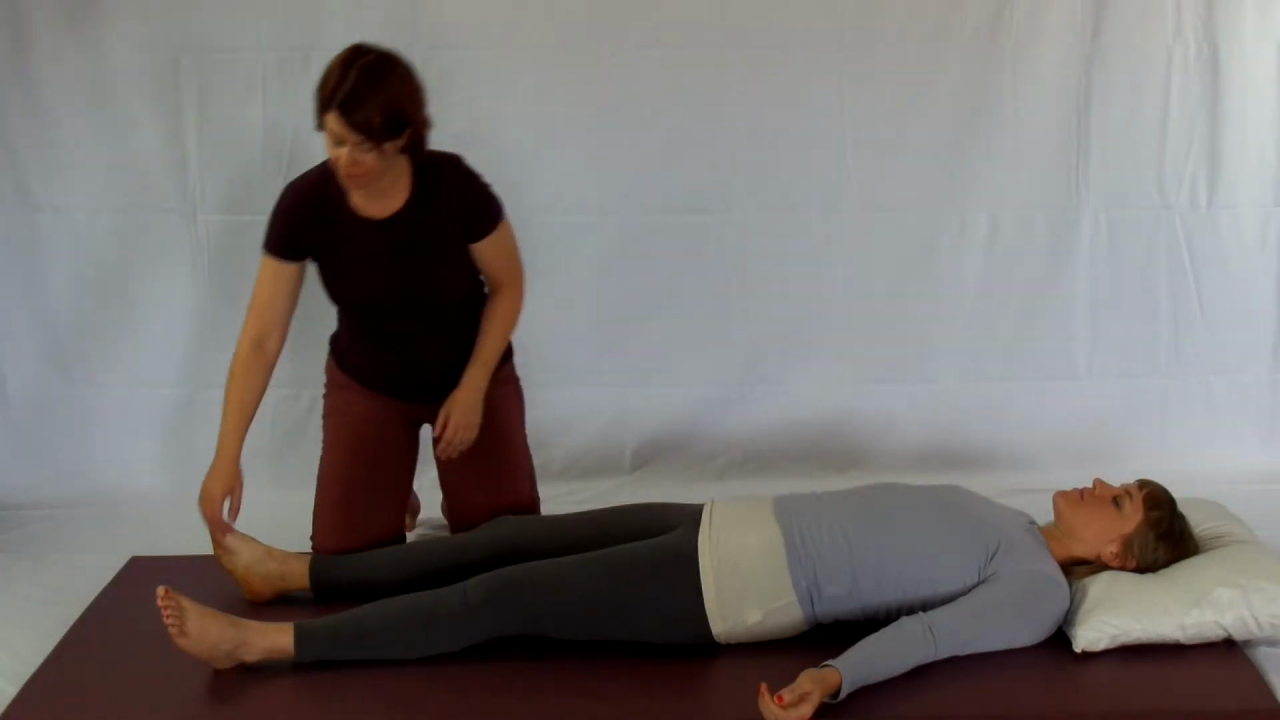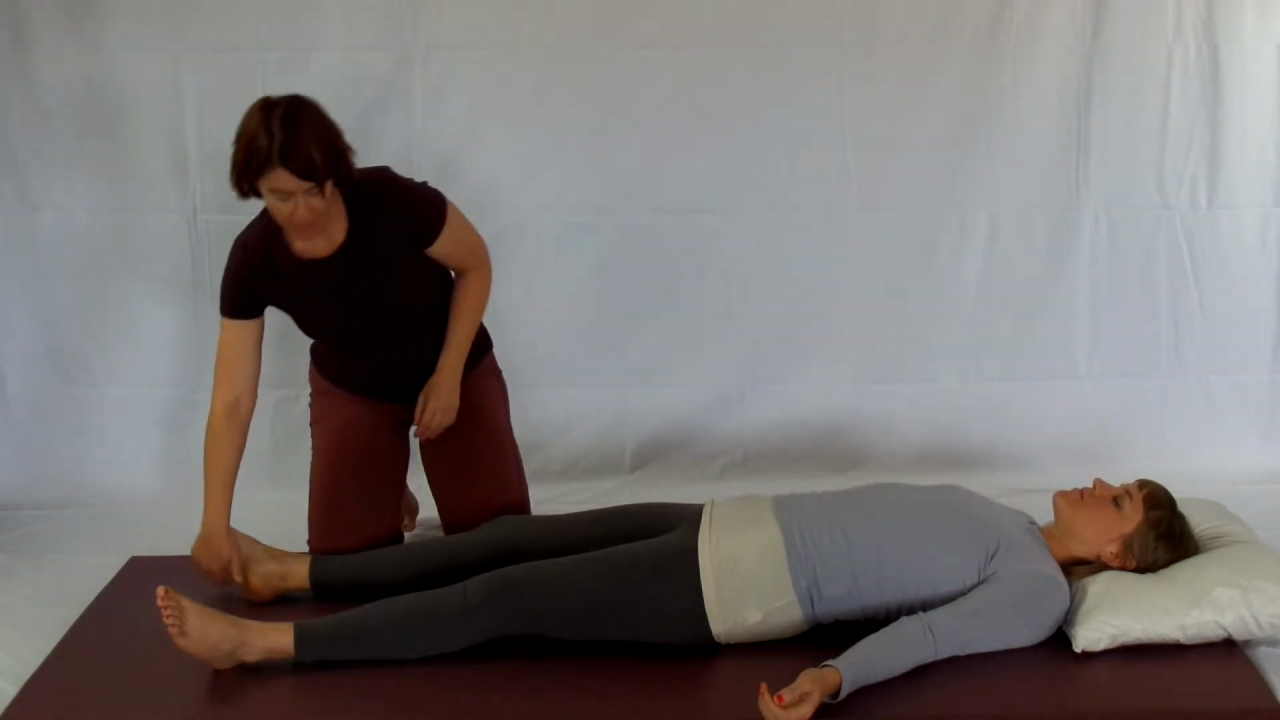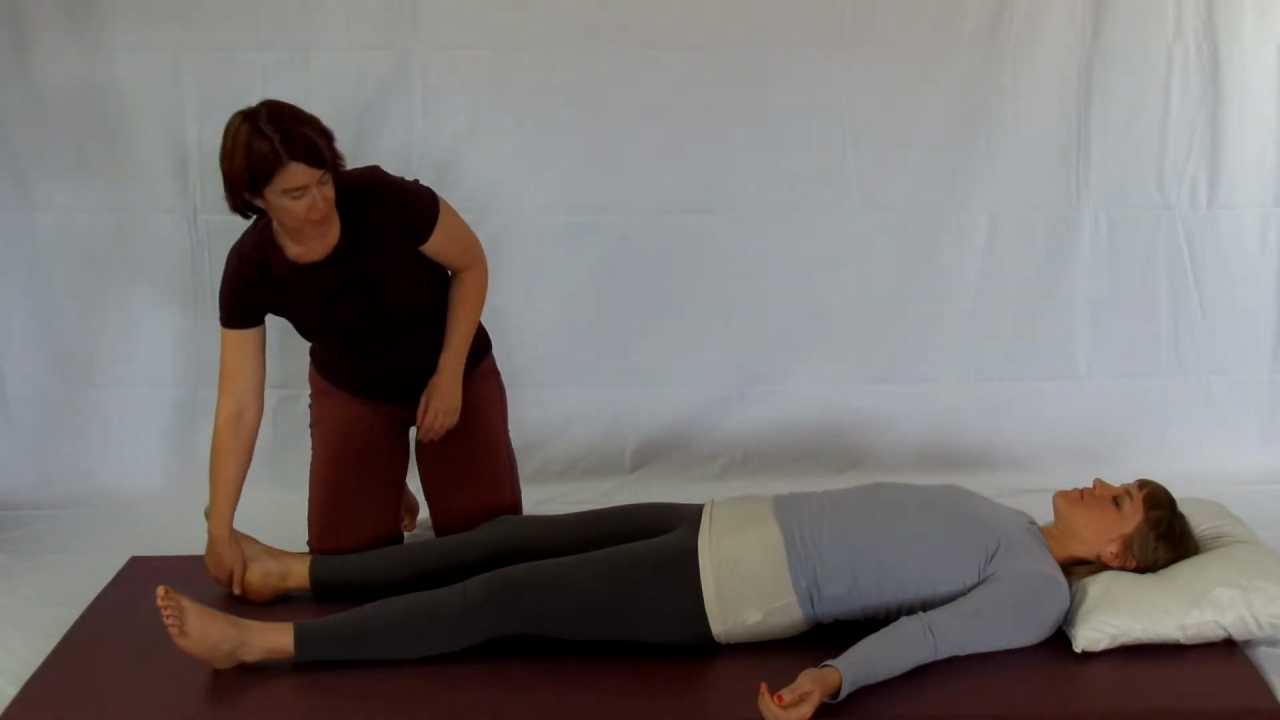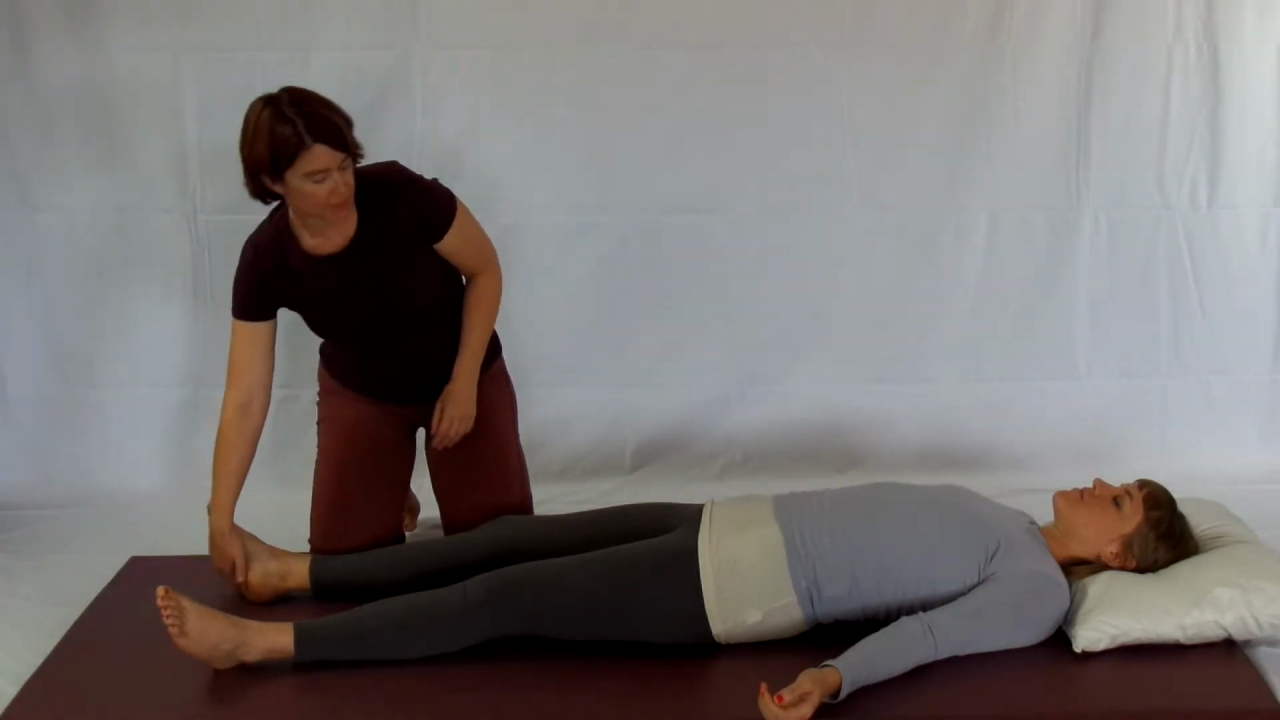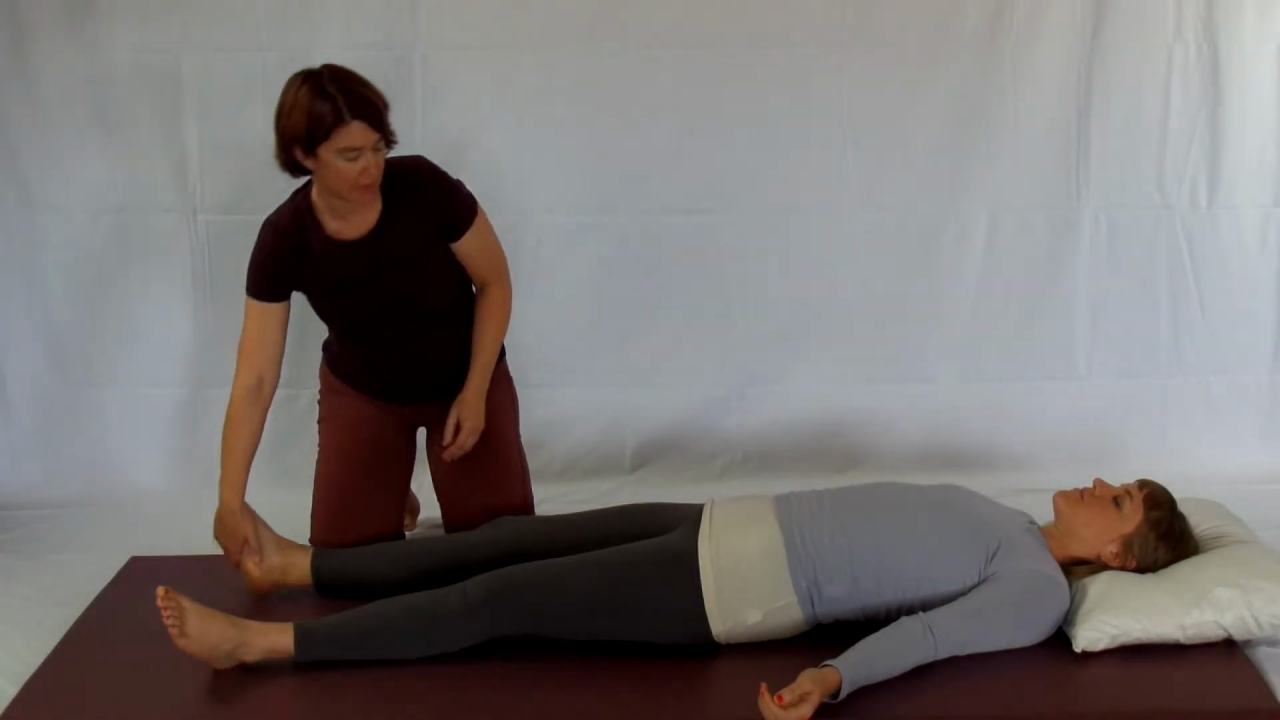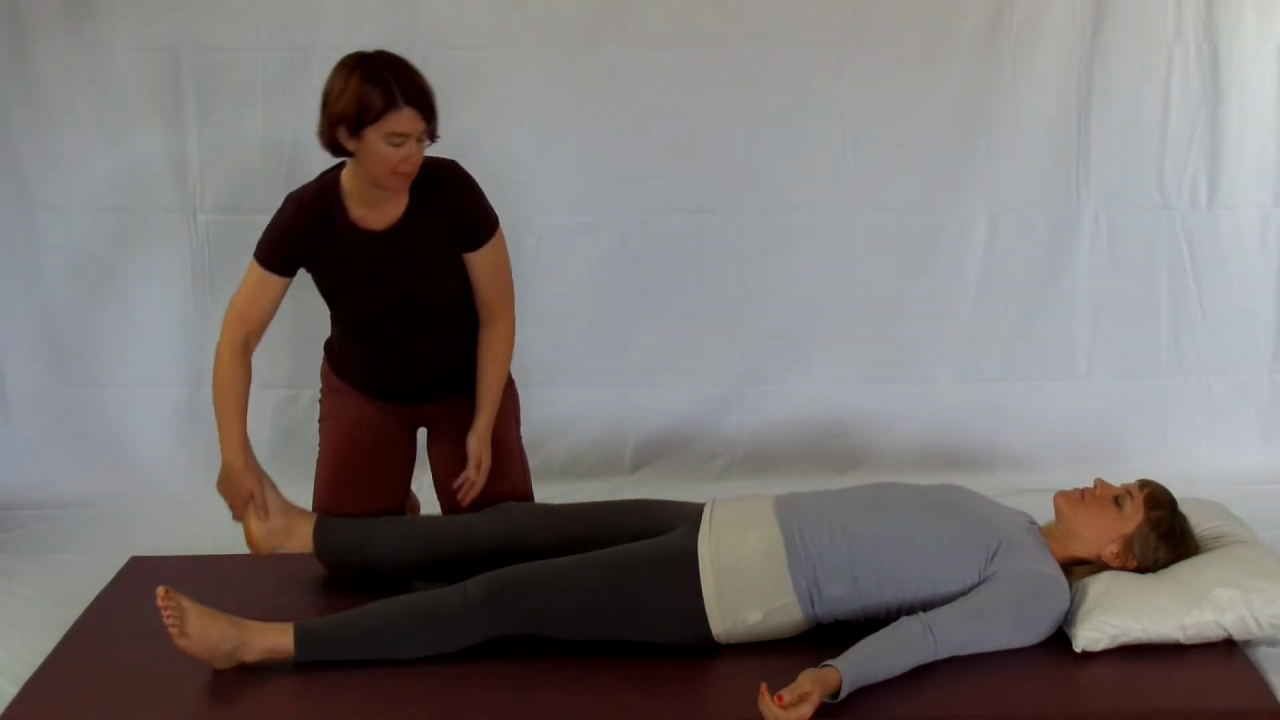
dt=0.3s
person 1, frame 1
left shoulder: (1038, 594)
right shoulder: (1011, 529)
left elbow: (928, 633)
left hip: (737, 591)
right hip: (732, 528)
left knee: (501, 601)
right knee: (509, 539)
right ankle: (288, 570)
person 1, frame 2
left shoulder: (1038, 593)
right shoulder: (1008, 527)
left elbow: (928, 631)
left hip: (738, 589)
right hip: (731, 528)
left knee: (501, 600)
right knee: (507, 539)
right ankle: (287, 569)
person 1, frame 3
left shoulder: (1037, 592)
right shoulder: (1006, 528)
left elbow: (929, 630)
left hip: (737, 589)
right hip: (734, 525)
left knee: (500, 598)
right knee: (506, 540)
right ankle: (289, 569)
person 1, frame 4
left shoulder: (1038, 593)
right shoulder: (1008, 528)
left elbow: (929, 632)
left hip: (737, 591)
right hip: (731, 529)
left knee: (502, 601)
right knee: (507, 538)
right ankle: (289, 570)
person 1, frame 5
left shoulder: (1038, 592)
right shoulder: (1007, 527)
left elbow: (929, 633)
left hip: (739, 592)
right hip: (732, 528)
left knee: (501, 601)
right knee: (508, 539)
right ankle: (295, 562)
person 1, frame 6
left shoulder: (1038, 592)
right shoulder: (1012, 525)
left elbow: (933, 632)
left hip: (741, 592)
right hip: (732, 529)
left knee: (502, 602)
right knee: (511, 525)
right ankle: (297, 532)
person 2, frame 1
left shoulder: (453, 187)
right shoulder: (304, 204)
left elbow: (507, 286)
right elbow: (261, 338)
left wrist: (471, 390)
right wrist: (226, 455)
left hip: (468, 374)
right hip: (364, 385)
right knee: (344, 551)
left ankle: (457, 494)
right ankle: (393, 493)
person 2, frame 2
left shoulder: (393, 201)
right shoulder: (253, 260)
left elbow: (475, 266)
right elbow: (233, 400)
left wrist: (448, 375)
right wrist: (215, 523)
left hip: (453, 372)
right hip: (351, 392)
right knee: (344, 554)
right ankle: (387, 492)
person 2, frame 3
left shoulder: (383, 198)
right shoulder: (251, 268)
left elbow: (470, 265)
right elbow: (238, 408)
left wrist: (449, 375)
right wrist: (220, 531)
left hip: (452, 374)
right hip: (350, 392)
right knee: (343, 553)
right ankle: (387, 493)
person 2, frame 4
left shoulder: (400, 194)
right shoulder: (266, 259)
left elbow: (484, 271)
right elbow: (245, 400)
left wrist: (463, 382)
right wrist: (221, 521)
left hip: (459, 376)
right hip: (359, 393)
right knee: (344, 553)
right ankle: (390, 494)
person 2, frame 5
left shoulder: (426, 188)
right shoulder: (285, 239)
left elbow: (494, 283)
right elbow: (255, 380)
left wrist: (475, 393)
right wrist: (231, 501)
left hip: (462, 381)
right hip: (361, 393)
right knee: (346, 551)
right ankle: (391, 490)
person 2, frame 6
left shoulder: (452, 190)
right shoulder: (307, 216)
left elbow: (497, 314)
right elbow: (236, 341)
left wrist: (483, 429)
right wrist: (236, 455)
left hip: (462, 383)
right hip: (363, 393)
right ankle: (391, 492)
